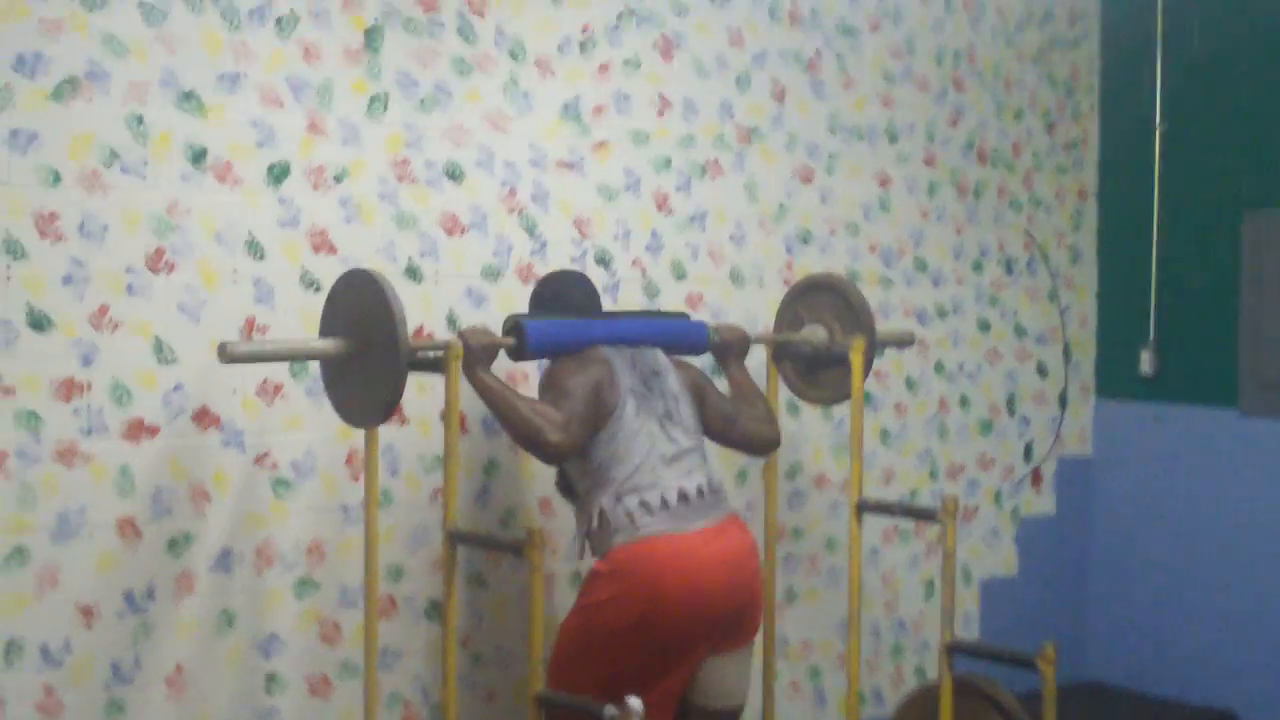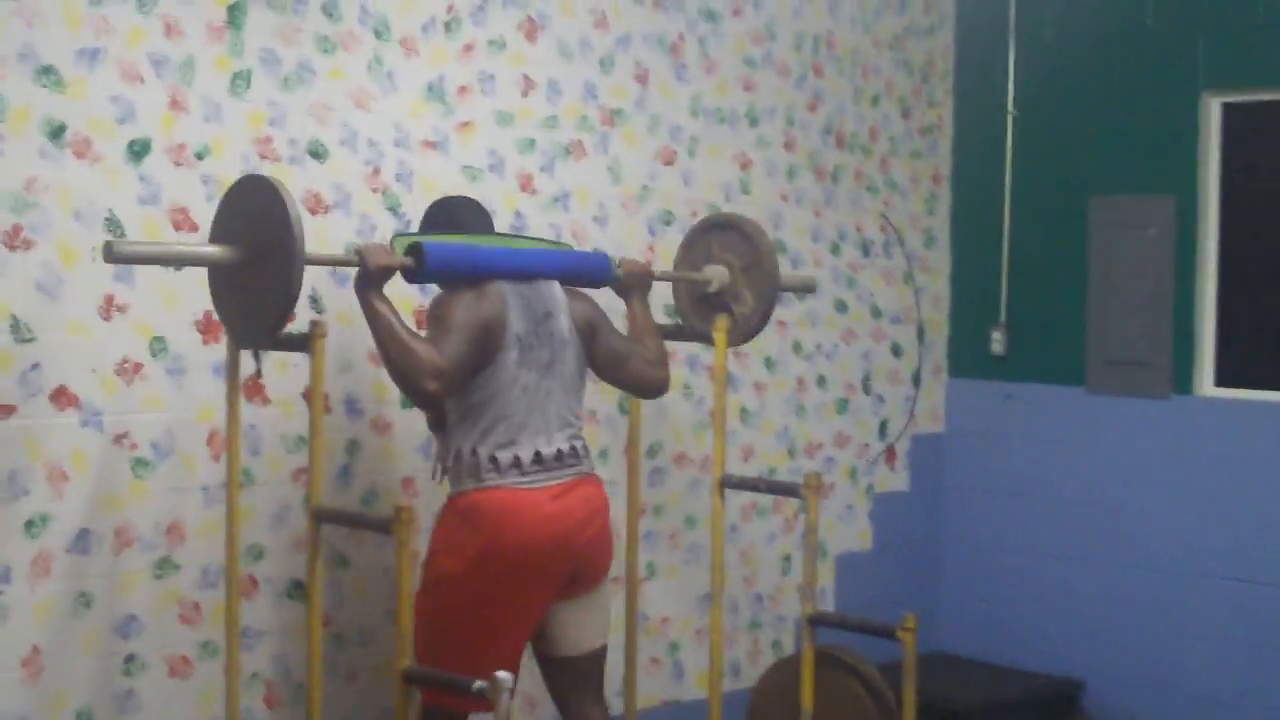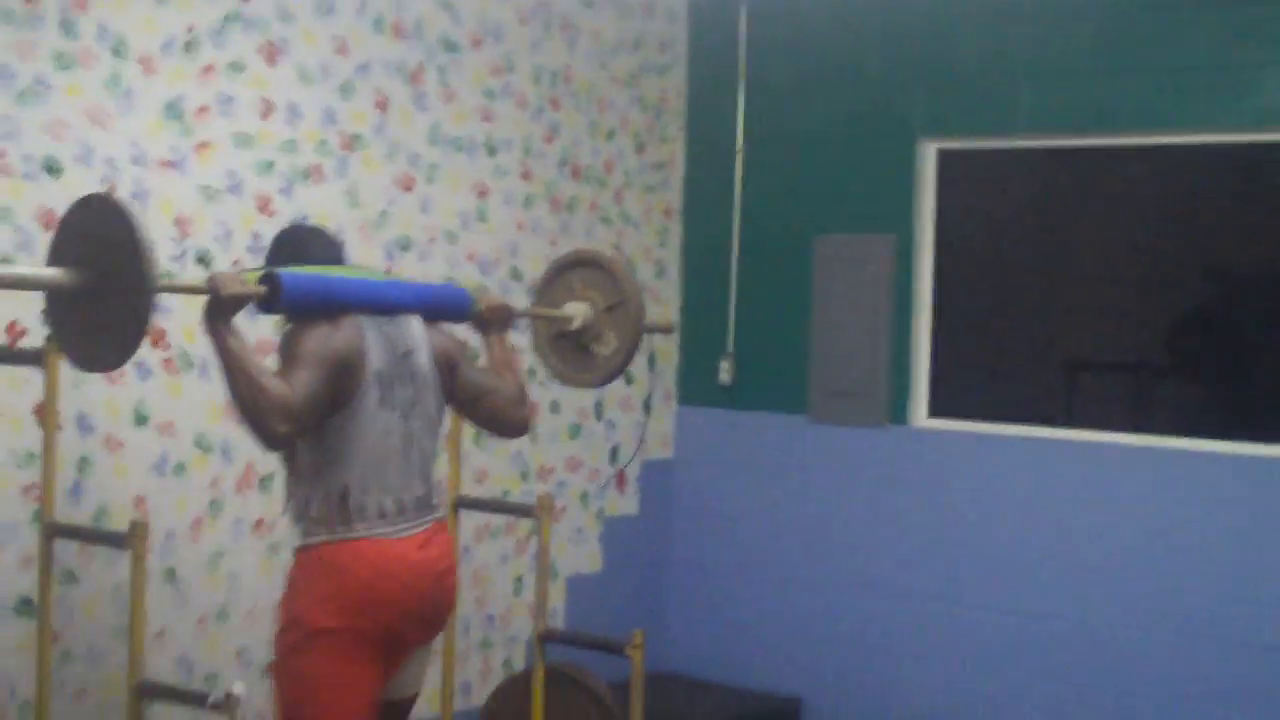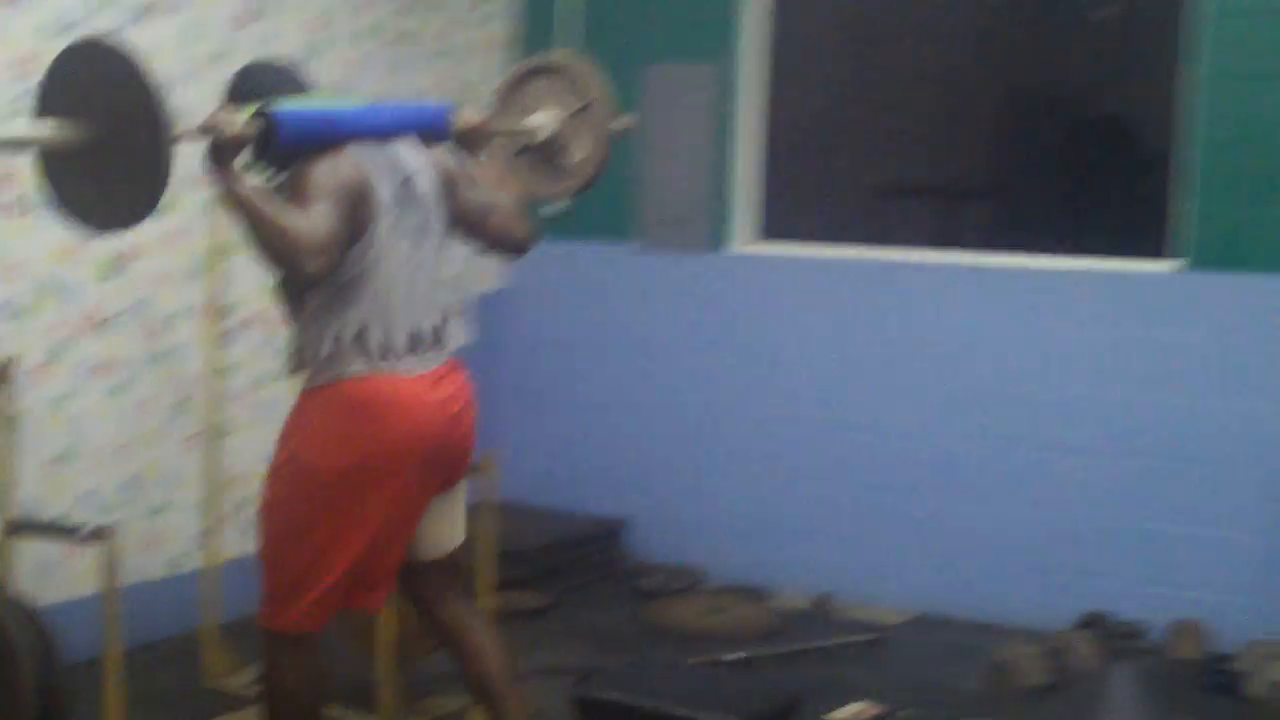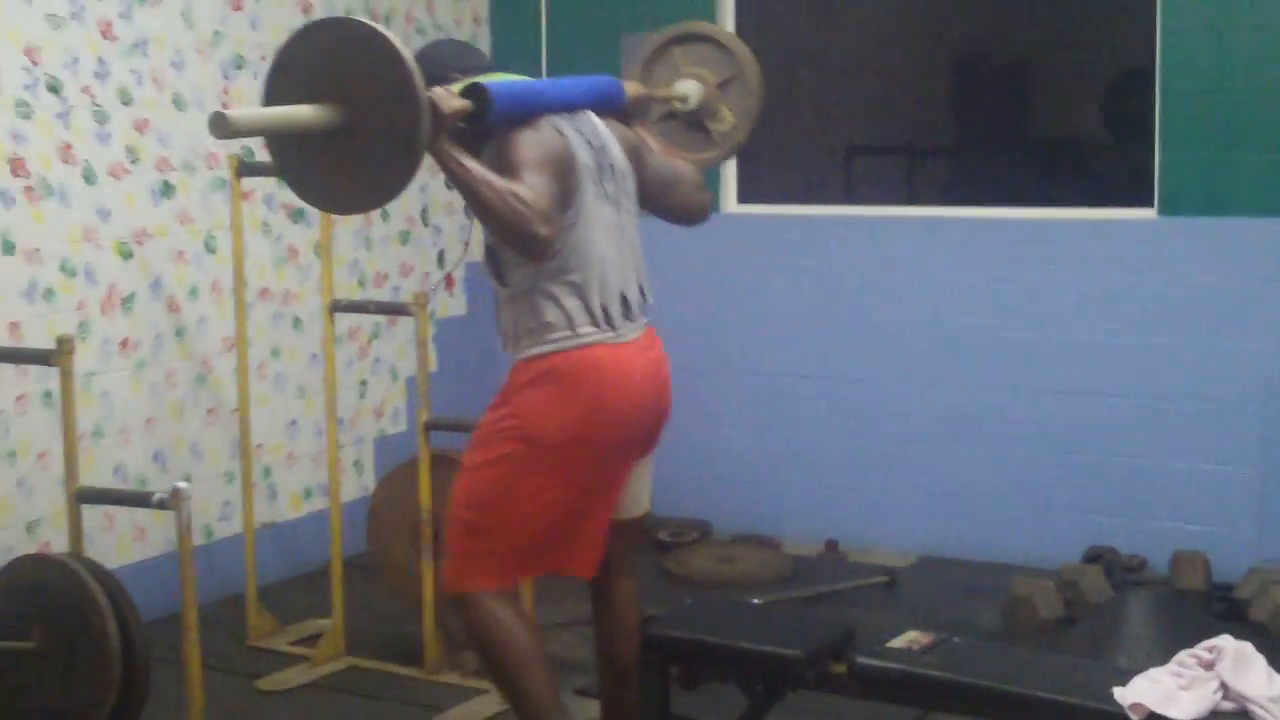
dt=0.7s
person 1, frame 1
left shoulder: (574, 373)
right shoulder: (673, 368)
left elbow: (556, 437)
right elbow: (763, 434)
left wrist: (479, 372)
right wrist: (734, 363)
left hip: (650, 567)
right hip: (734, 556)
person 1, frame 2
left shoulder: (465, 303)
right shoulder: (571, 302)
left elbow: (431, 379)
right elbow: (652, 376)
left wrist: (372, 293)
right wrist: (636, 295)
left hip: (498, 516)
right hip: (581, 507)
person 1, frame 3
left shoulder: (321, 338)
right shoulder: (426, 337)
left elbow: (277, 423)
right elbow: (512, 415)
left wrist: (221, 326)
right wrist: (494, 335)
left hip: (348, 566)
right hip: (429, 559)
person 1, frame 4
left shoulder: (324, 170)
right shoulder: (426, 159)
left elbow: (307, 257)
right elbow: (516, 231)
left wrist: (228, 172)
right wrist: (477, 153)
left hip: (360, 408)
right hip: (444, 397)
left knee: (291, 620)
right knee: (442, 591)
person 1, frame 5
left shoulder: (521, 142)
right shoulder: (600, 128)
left elbow: (534, 229)
right elbow: (694, 201)
left wrist: (445, 149)
right wrist: (641, 124)
left hip: (568, 379)
right hip: (640, 366)
left knee: (478, 585)
right knee: (611, 573)
